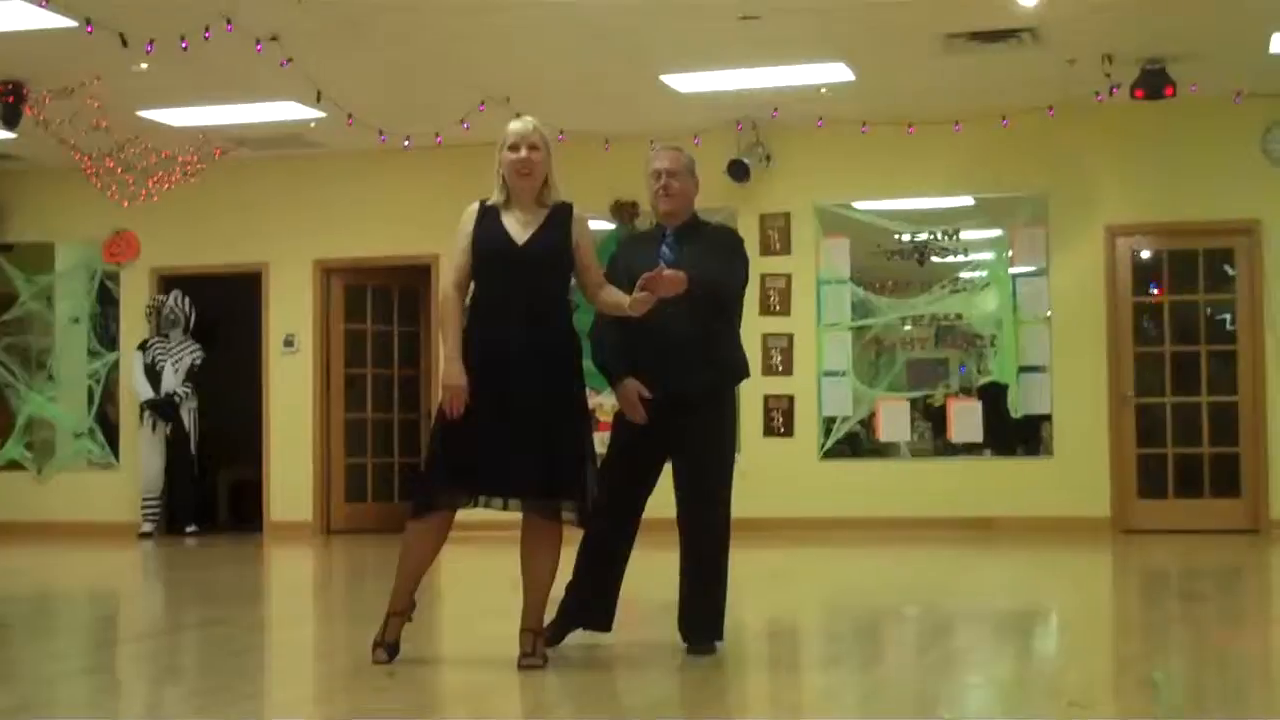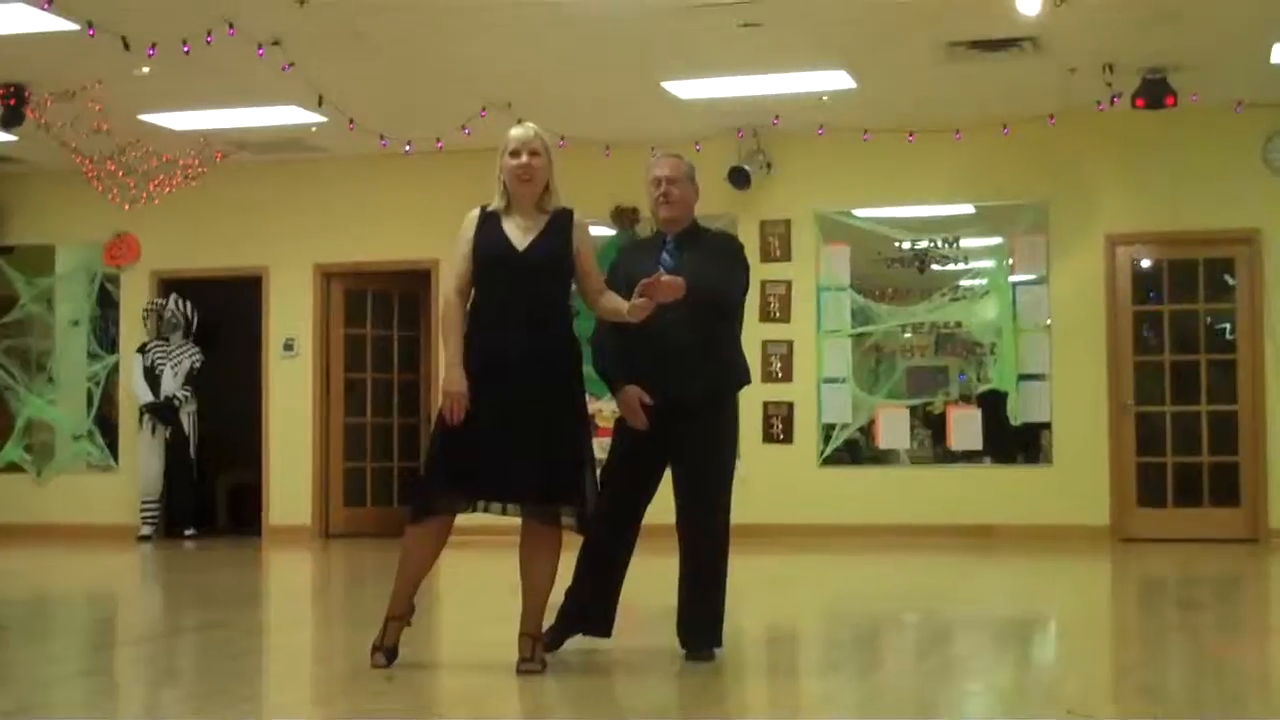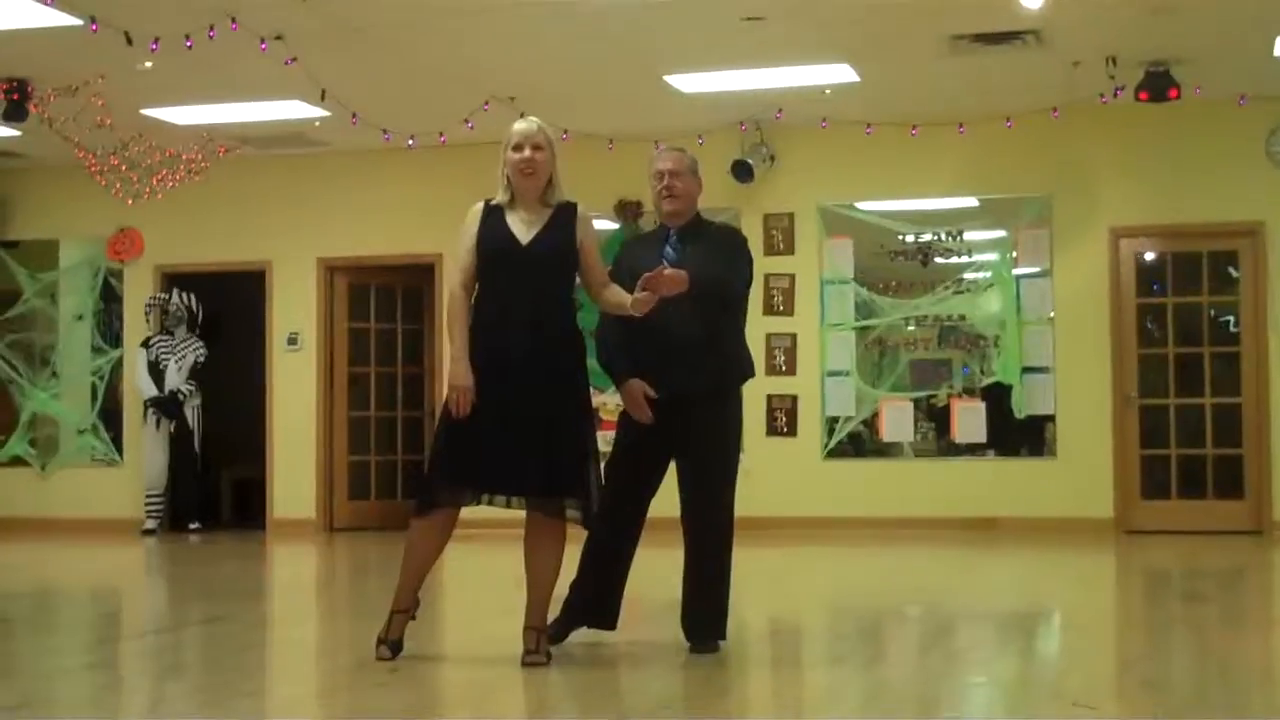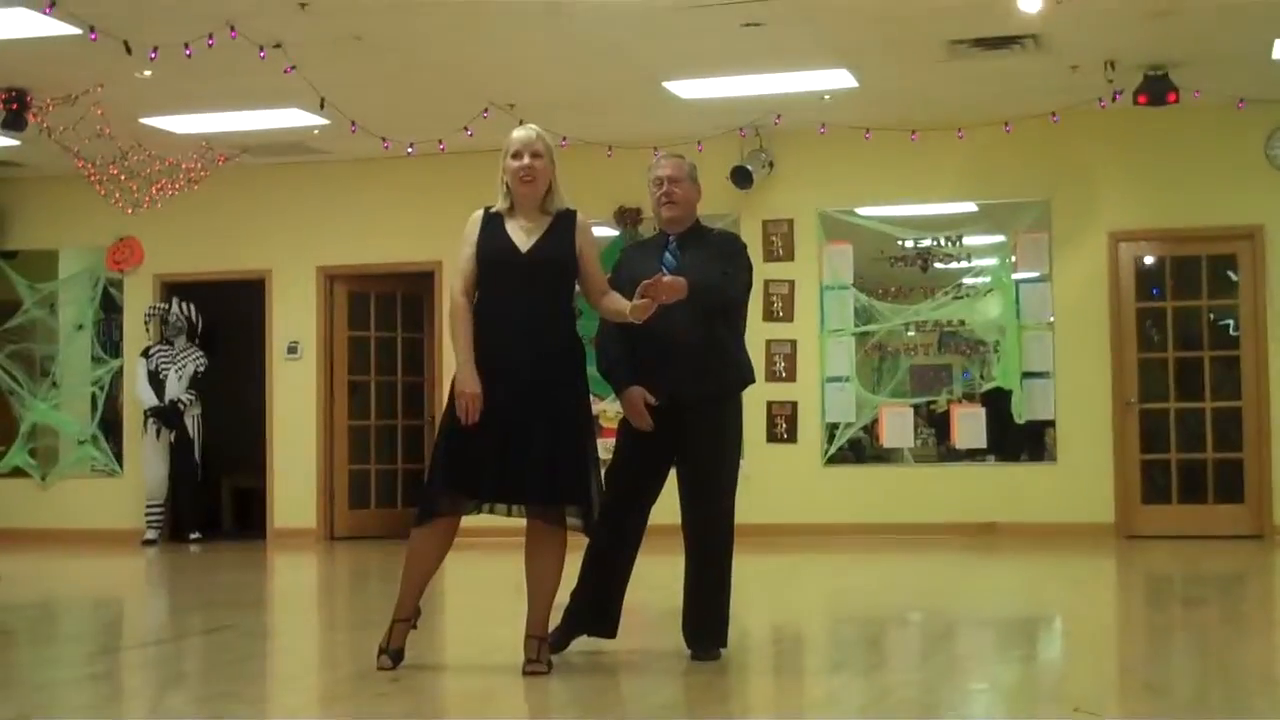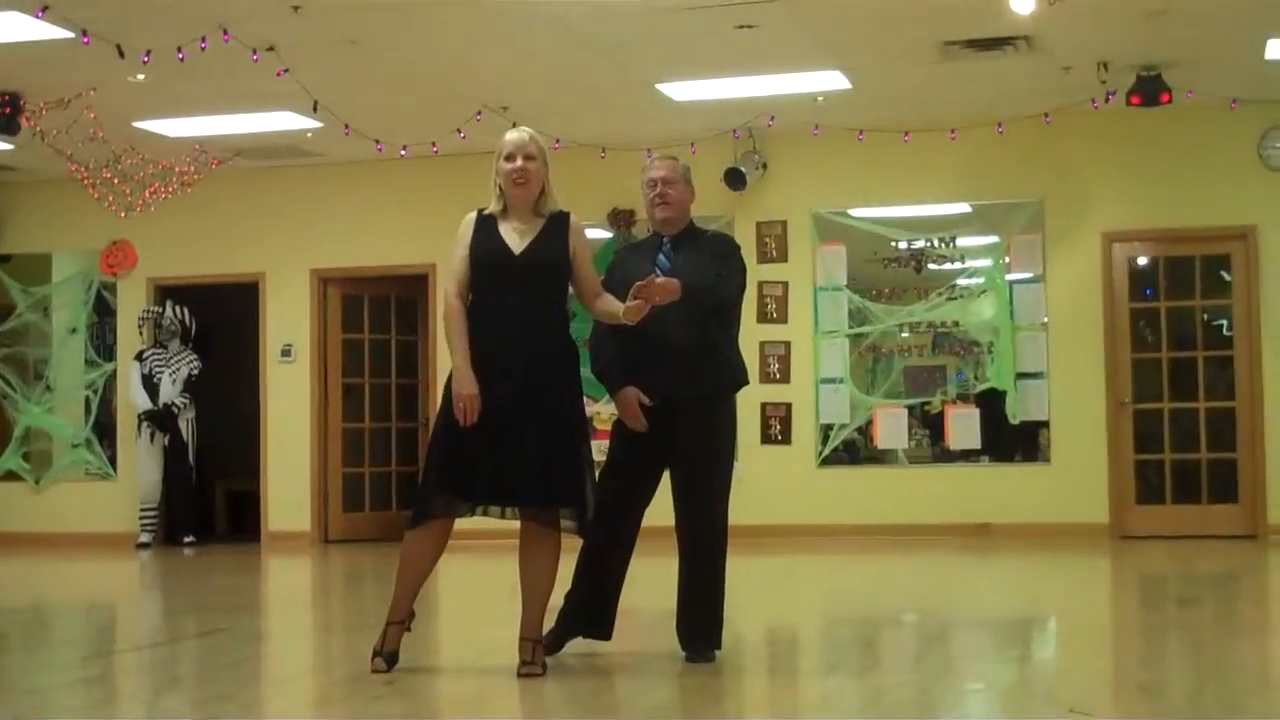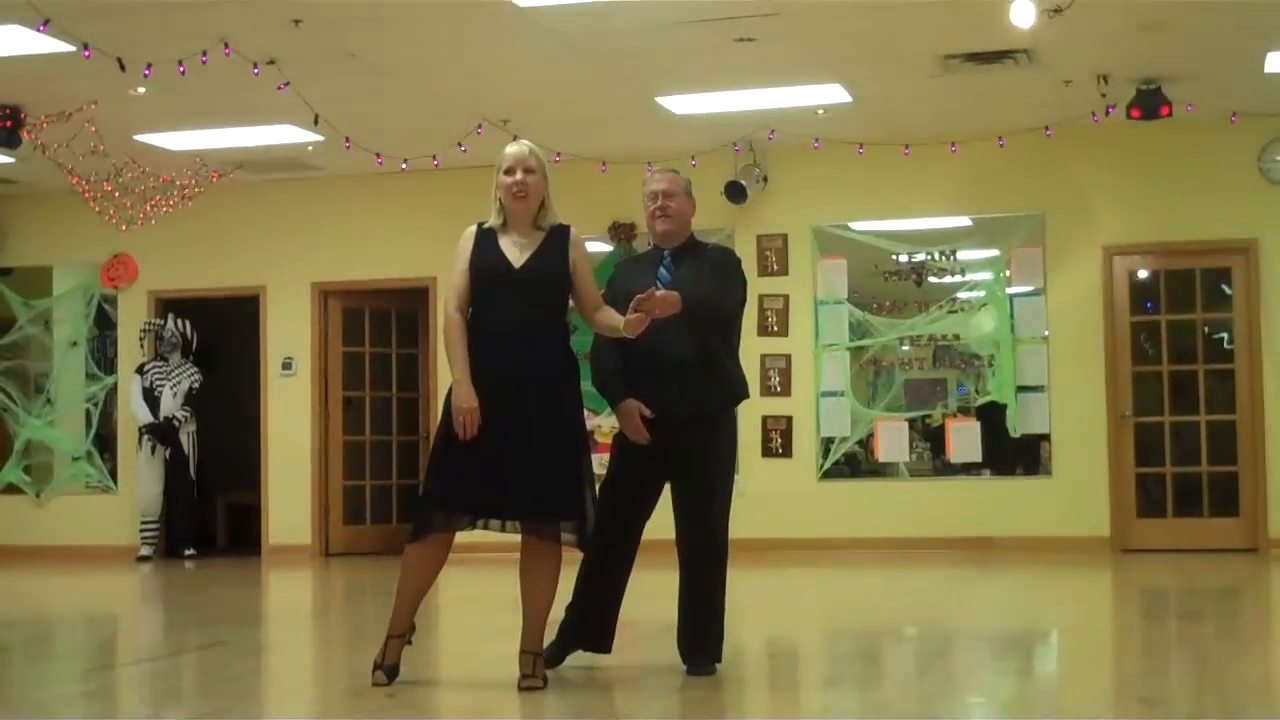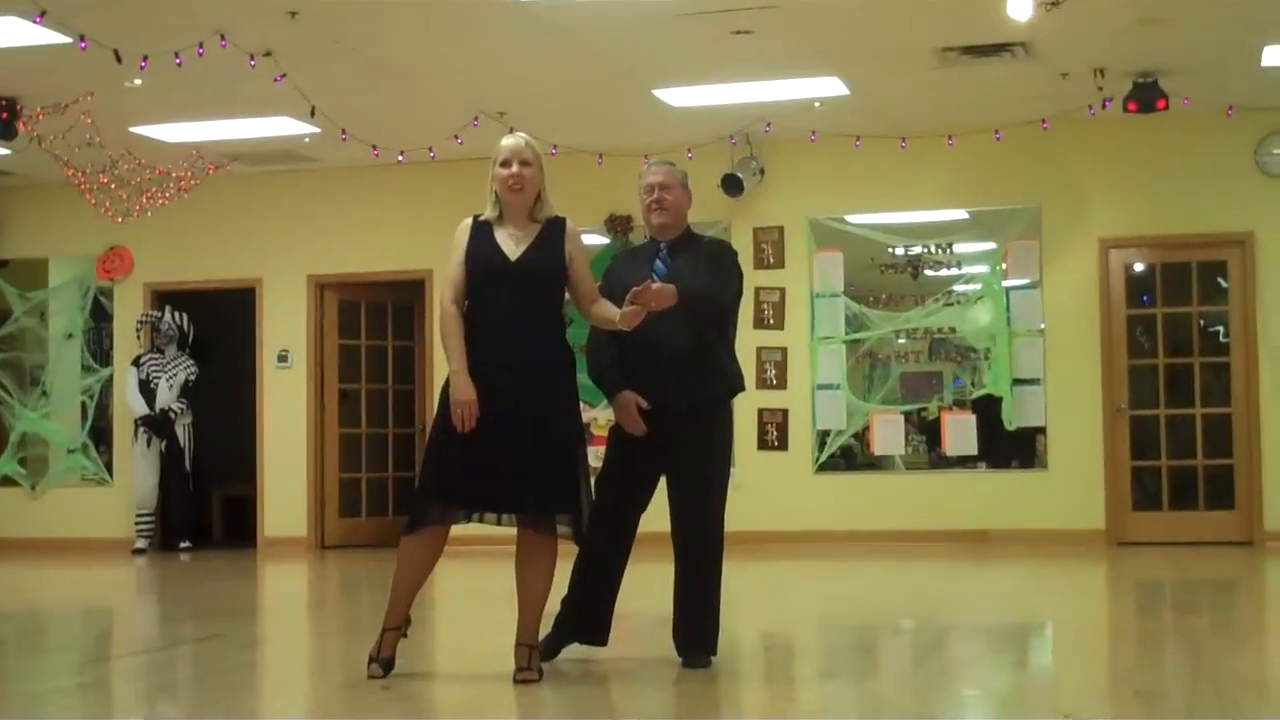
dt=0.2s
person 1, frame 1
left shoulder: (570, 219)
right shoulder: (477, 215)
left elbow: (596, 289)
right elbow: (453, 291)
left wrist: (631, 303)
right wrist: (452, 363)
left hip: (549, 369)
right hip: (484, 365)
left knee: (544, 500)
right knee: (440, 492)
left ankle: (532, 629)
right ankle: (397, 610)
person 1, frame 2
left shoulder: (570, 226)
right shoulder: (478, 222)
left elbow: (596, 295)
right elbow: (455, 297)
left wrist: (631, 309)
right wrist: (453, 369)
left hip: (550, 375)
right hip: (484, 371)
left knee: (544, 505)
right knee: (440, 495)
left ankle: (531, 634)
right ankle: (396, 616)
person 1, frame 3
left shoulder: (574, 219)
right shoulder: (481, 215)
left elbow: (600, 289)
right elbow: (460, 290)
left wrist: (633, 302)
right wrist: (459, 362)
left hip: (553, 368)
right hip: (488, 364)
left knee: (548, 498)
right knee: (444, 489)
left ankle: (535, 627)
right ankle: (401, 608)
person 1, frame 4
left shoulder: (574, 226)
right shoulder: (481, 223)
left elbow: (599, 296)
right elbow: (460, 297)
left wrist: (633, 310)
right wrist: (465, 370)
left hip: (554, 376)
right hip: (488, 373)
left knee: (549, 505)
right knee: (446, 496)
left ankle: (537, 635)
right ankle: (402, 617)
person 1, frame 5
left shoulder: (566, 228)
right shoulder: (475, 225)
left elbow: (592, 297)
right elbow: (454, 299)
left wrist: (627, 311)
right wrist: (462, 372)
left hip: (548, 378)
right hip: (482, 375)
left knee: (543, 508)
right knee: (440, 499)
left ankle: (531, 637)
right ankle: (396, 620)
person 1, frame 6
left shoulder: (567, 241)
right shoulder: (474, 238)
left elbow: (592, 310)
right elbow: (454, 312)
left wrist: (625, 324)
right wrist: (462, 385)
left hip: (548, 392)
right hip: (481, 389)
left knee: (543, 522)
right knee: (440, 513)
left ankle: (530, 651)
right ankle: (396, 634)
person 1, frame 7
left shoulder: (563, 233)
right shoulder: (470, 230)
left elbow: (589, 302)
right elbow: (450, 305)
left wrist: (622, 317)
right wrist: (459, 377)
left hip: (544, 385)
right hip: (478, 381)
left knee: (539, 514)
right knee: (436, 506)
left ankle: (527, 643)
right ankle: (392, 626)
person 2, frame 1
left shoulder: (723, 243)
right shoulder: (629, 251)
left elbow: (729, 293)
right elbow: (605, 321)
left wrist: (685, 284)
right wrist: (619, 377)
left hip: (707, 399)
right hip: (641, 397)
left knee: (704, 515)
right knee: (613, 507)
left ankle: (701, 627)
right ankle: (578, 611)
person 2, frame 2
left shoulder: (723, 249)
right shoulder: (630, 257)
left elbow: (729, 299)
right elbow: (605, 328)
left wrist: (684, 290)
right wrist: (620, 384)
left hip: (707, 405)
right hip: (642, 403)
left knee: (704, 521)
right knee: (613, 513)
left ankle: (700, 633)
right ankle: (577, 616)
person 2, frame 3
left shoulder: (727, 242)
right shoulder: (633, 251)
left elbow: (733, 291)
right elbow: (609, 320)
left wrist: (687, 283)
right wrist: (624, 378)
left hip: (711, 398)
right hip: (646, 397)
left knee: (708, 514)
right knee: (618, 506)
left ankle: (704, 625)
right ankle: (582, 609)
person 2, frame 4
left shoulder: (725, 248)
right shoulder: (632, 258)
left elbow: (732, 297)
right elbow: (609, 328)
left wrist: (686, 289)
right wrist: (624, 385)
left hip: (711, 404)
right hip: (647, 404)
left knee: (709, 521)
right knee: (617, 513)
left ankle: (705, 633)
right ankle: (582, 617)
person 2, frame 5
left shoulder: (719, 249)
right shoulder: (626, 259)
left elbow: (725, 297)
right elbow: (603, 330)
left wrist: (679, 290)
right wrist: (618, 386)
left hip: (705, 406)
right hip: (640, 405)
left knee: (703, 522)
right knee: (611, 515)
left ankle: (700, 635)
right ankle: (577, 619)
person 2, frame 6
left shoulder: (720, 263)
right shoulder: (627, 273)
left elbow: (726, 311)
right elbow: (604, 343)
left wrist: (679, 303)
right wrist: (619, 398)
left hip: (706, 419)
right hip: (641, 418)
left knee: (703, 536)
right knee: (612, 528)
left ankle: (700, 647)
right ankle: (577, 632)
person 2, frame 7
left shoulder: (716, 255)
right shoulder: (623, 265)
left elbow: (721, 304)
right elbow: (600, 335)
left wrist: (675, 296)
right wrist: (616, 390)
left hip: (702, 412)
right hip: (637, 410)
left knee: (699, 529)
right knee: (608, 521)
left ankle: (696, 641)
right ankle: (574, 625)
person 3, frame 1
left shoulder: (194, 350)
right shoulder: (146, 346)
left elbow: (192, 382)
right elbow: (138, 378)
left wrist: (172, 401)
right wrist: (152, 402)
left hip: (182, 413)
right hip: (152, 412)
left knee: (184, 465)
right knee: (152, 466)
left ankle: (187, 520)
right ankle: (149, 520)
person 3, frame 2
left shoulder: (193, 353)
right shoulder: (146, 349)
left elbow: (191, 386)
right elbow: (137, 381)
left wrist: (172, 405)
right wrist: (152, 405)
left hip: (182, 416)
right hip: (152, 415)
left knee: (183, 469)
right knee: (151, 469)
left ankle: (186, 523)
right ankle: (148, 523)
person 3, frame 3
left shoulder: (197, 347)
right shoulder: (150, 343)
left elbow: (196, 379)
right elbow: (141, 375)
left wrist: (176, 399)
right wrist: (156, 399)
left hip: (186, 410)
right hip: (156, 410)
left knee: (188, 463)
right knee: (155, 463)
left ankle: (191, 517)
right ankle: (152, 517)
person 3, frame 4
left shoulder: (197, 357)
right shoulder: (150, 353)
left elbow: (196, 389)
right elbow: (141, 385)
left wrist: (178, 409)
right wrist: (156, 409)
left hip: (186, 420)
right hip: (156, 419)
left knee: (188, 472)
right knee: (155, 473)
left ankle: (191, 527)
right ankle: (153, 527)
person 3, frame 5
left shoulder: (191, 360)
right shoulder: (143, 356)
left elbow: (190, 393)
right elbow: (135, 389)
left wrist: (170, 412)
right wrist: (150, 413)
left hip: (180, 423)
right hip: (150, 423)
left knee: (182, 476)
right knee: (149, 477)
left ankle: (185, 530)
right ankle: (146, 530)
person 3, frame 6
left shoulder: (192, 373)
right shoulder: (144, 369)
left elbow: (191, 406)
right elbow: (136, 401)
left wrist: (171, 425)
right wrist: (151, 426)
left hip: (181, 436)
right hip: (151, 436)
left knee: (182, 489)
right knee: (150, 489)
left ankle: (185, 543)
right ankle: (147, 543)
person 3, frame 7
left shoulder: (188, 366)
right shoulder: (141, 361)
left elbow: (186, 398)
right elbow: (131, 393)
left wrist: (167, 418)
right wrist: (147, 418)
left hip: (177, 429)
right hip: (146, 428)
left knee: (178, 482)
right knee: (145, 482)
left ankle: (181, 535)
right ankle: (142, 536)
